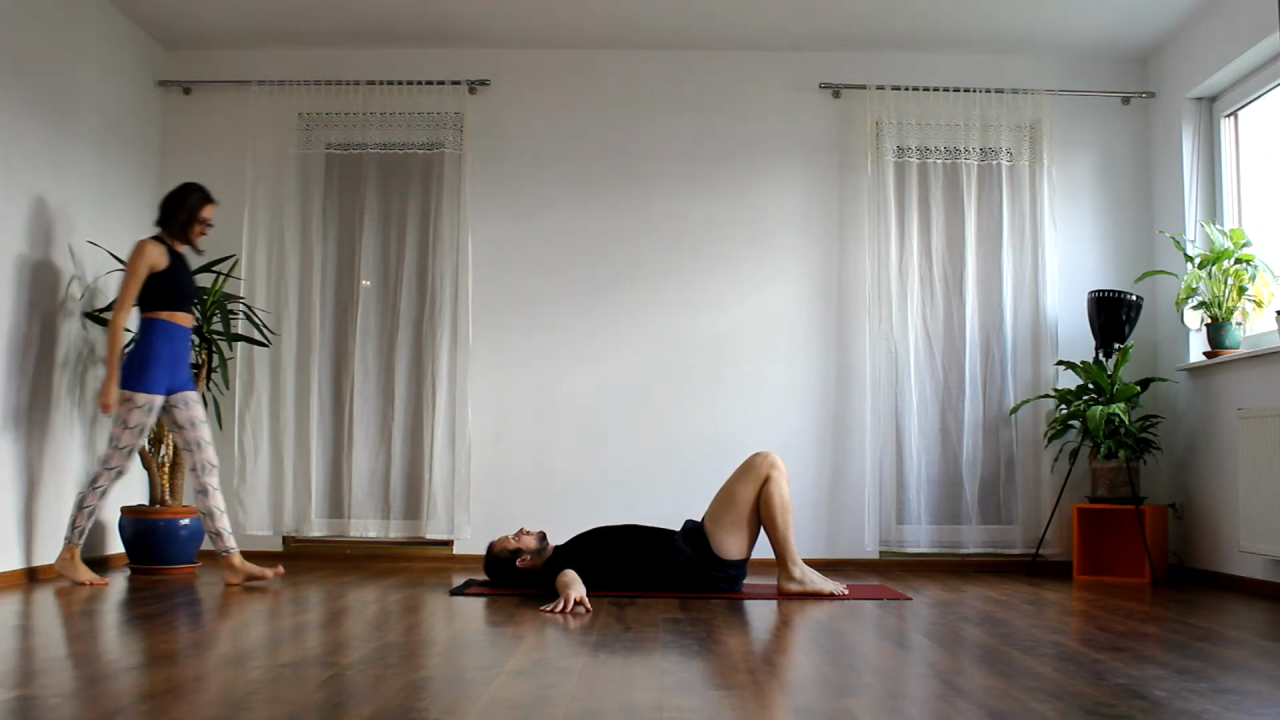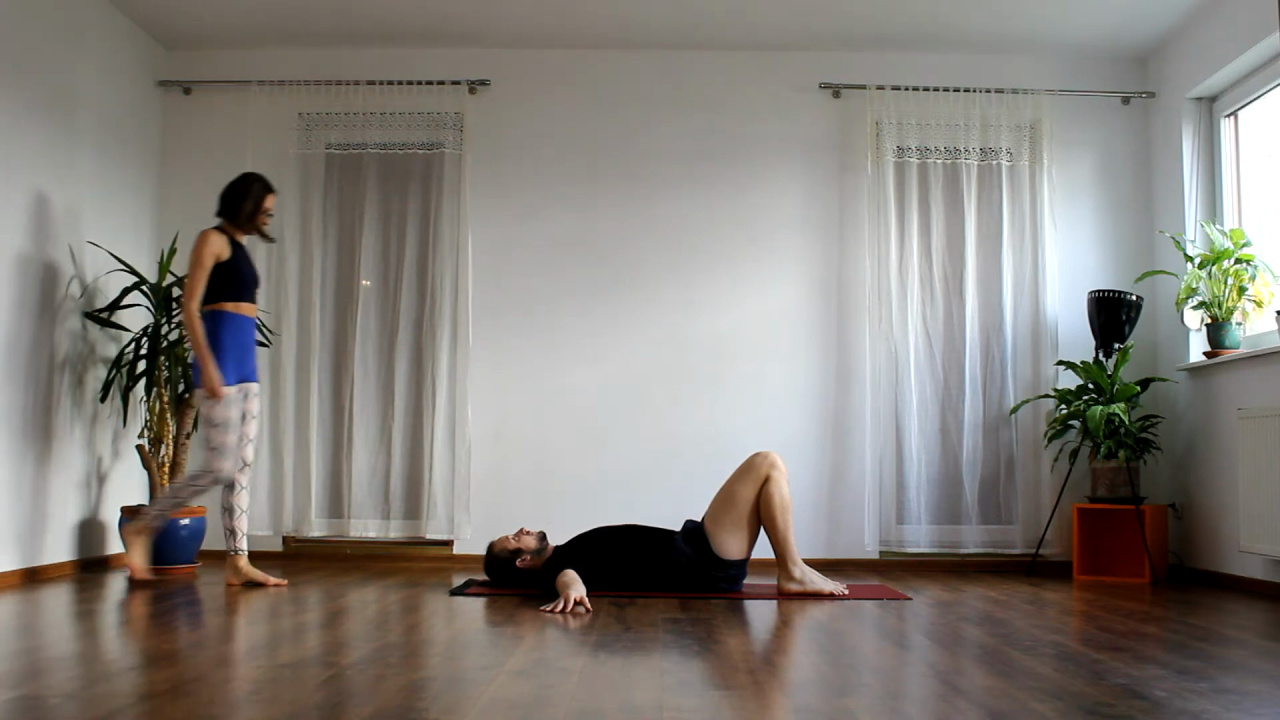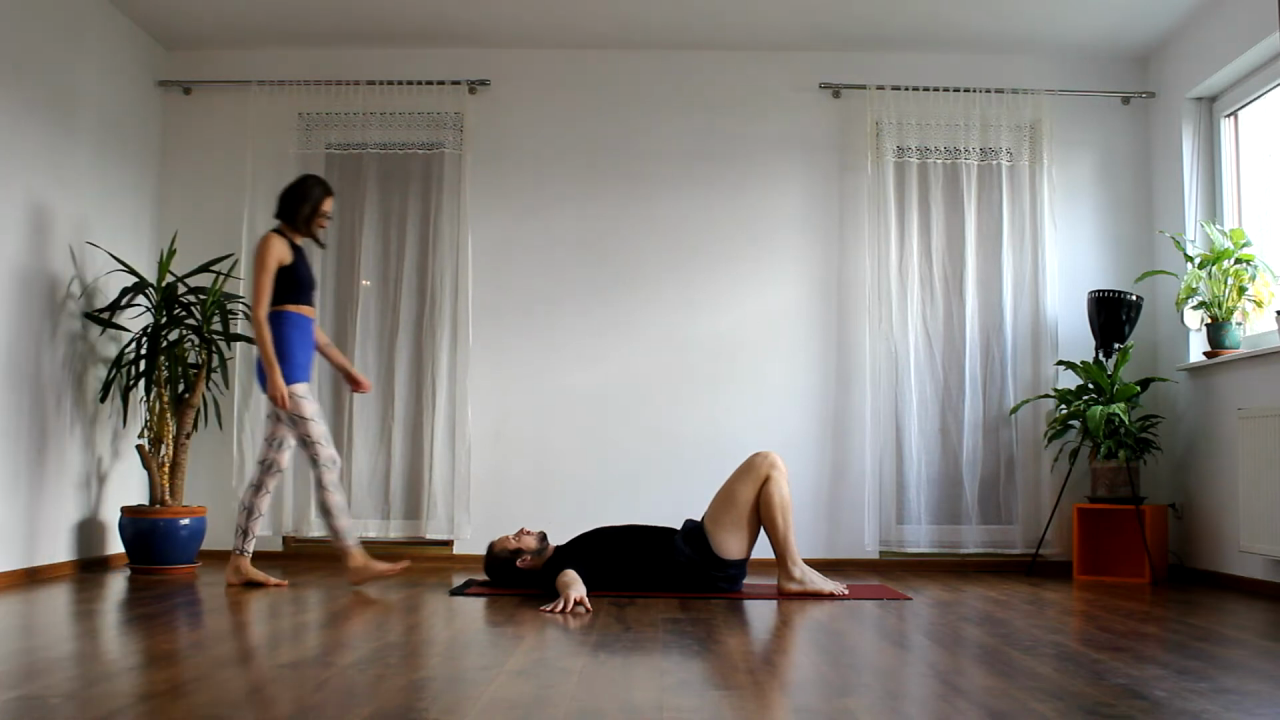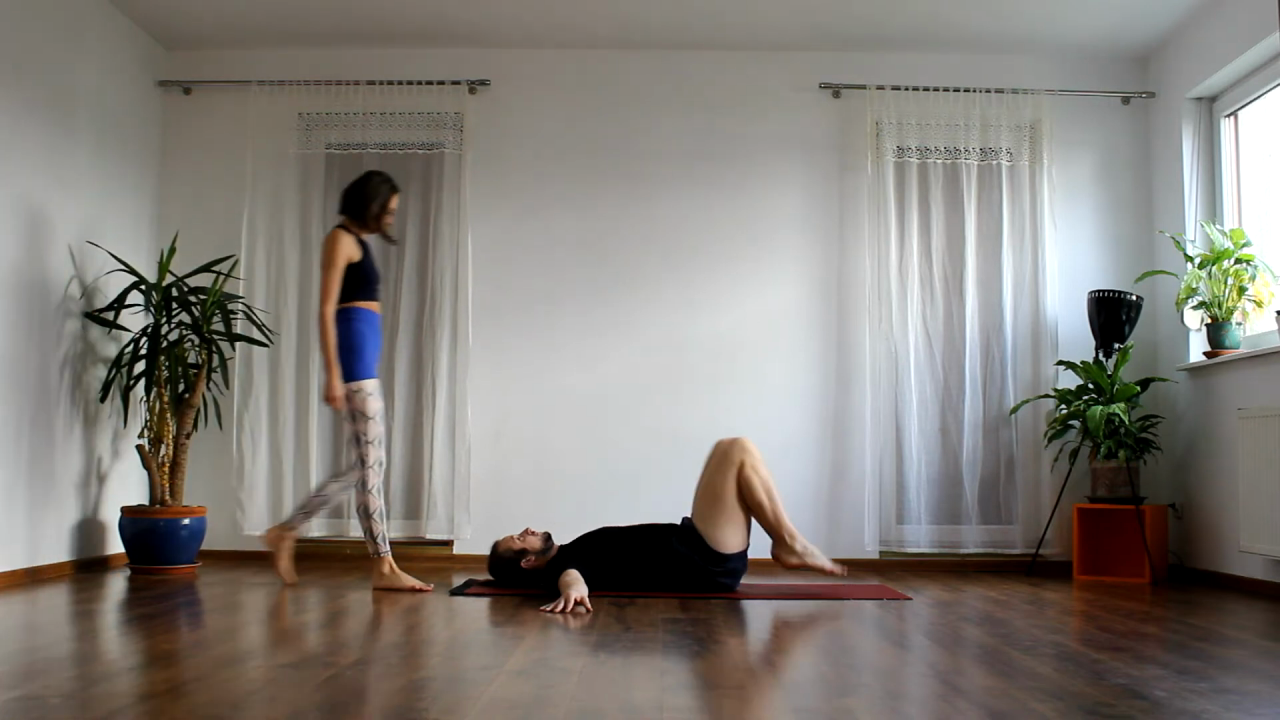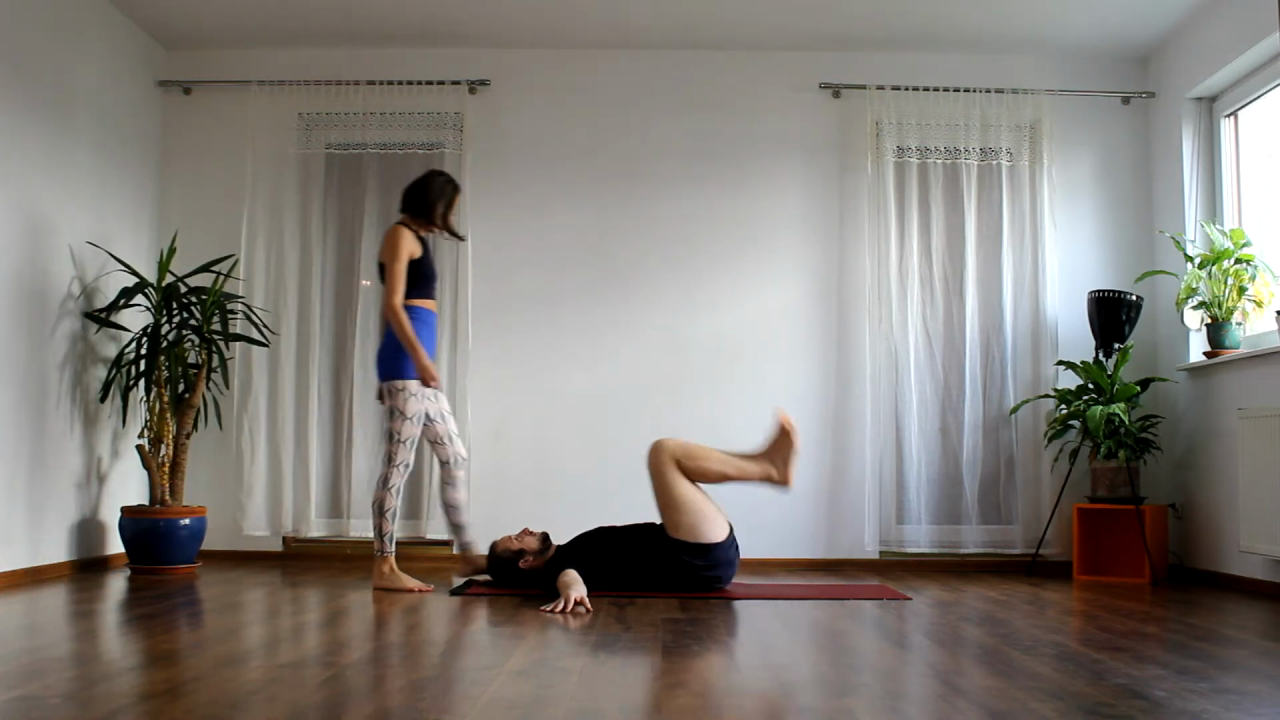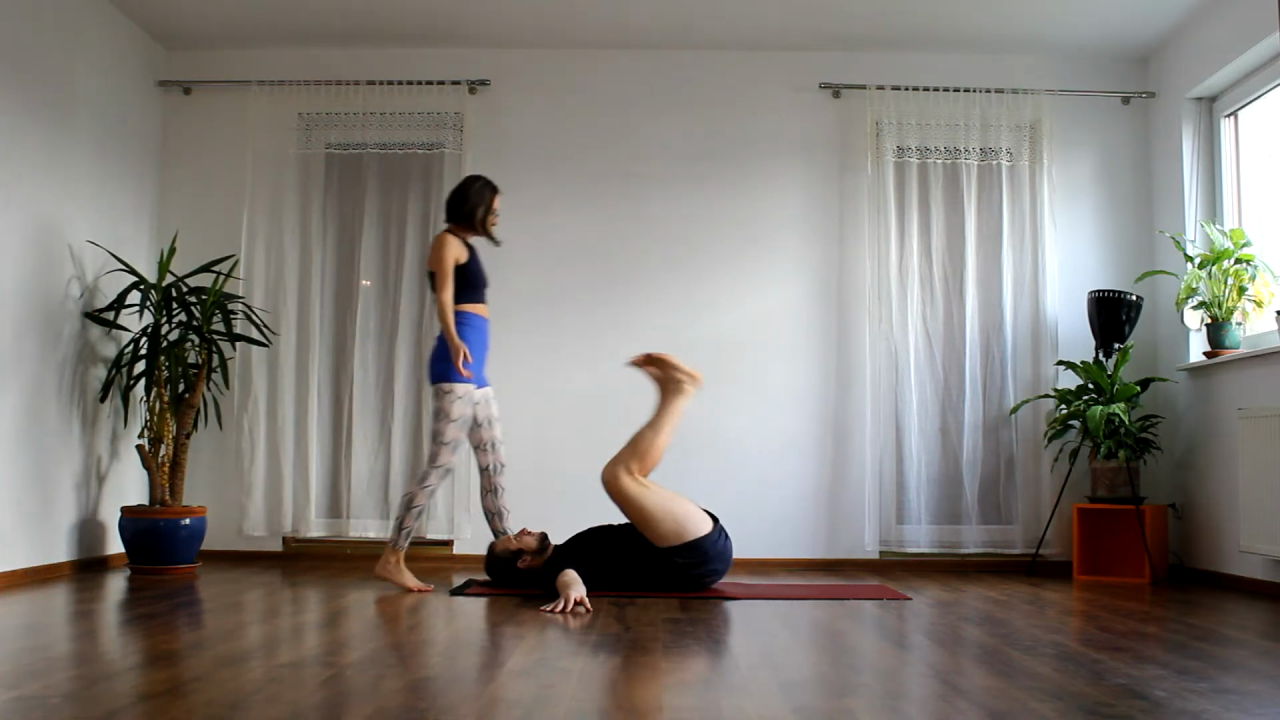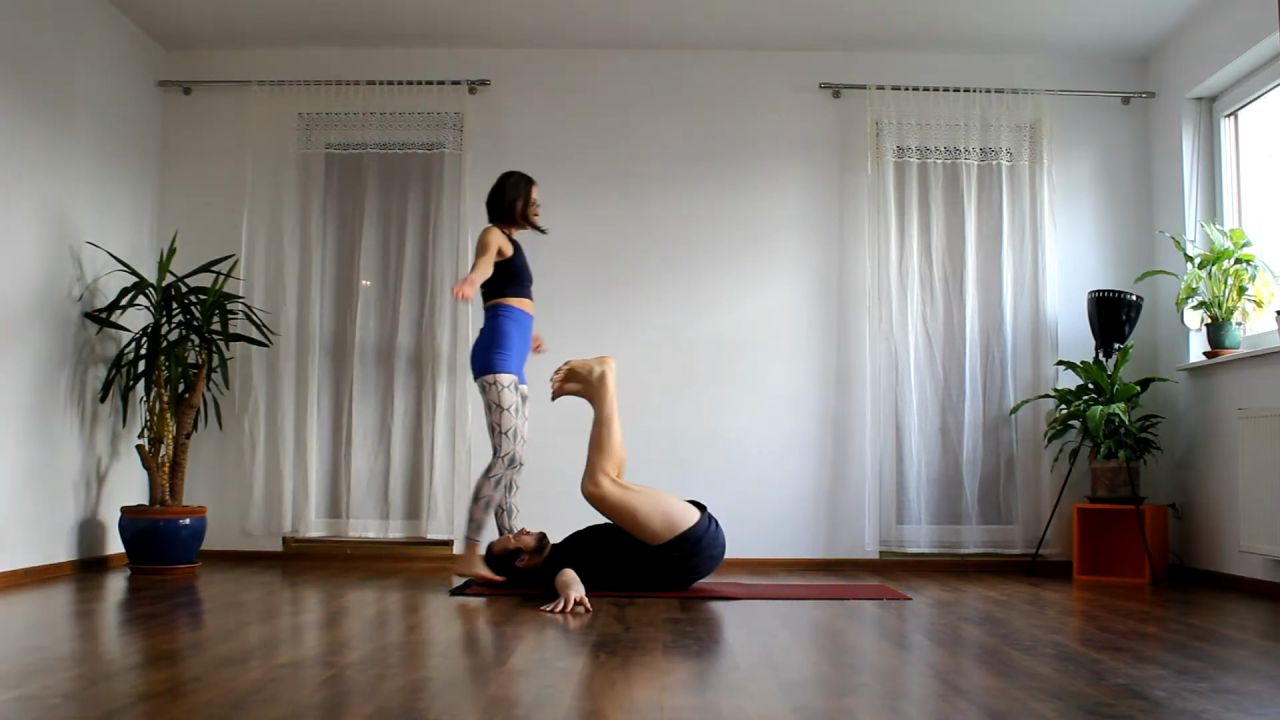
dt=0.3s
person 1, frame 1
left shoulder: (181, 261)
right shoulder: (150, 250)
right elbow: (119, 316)
right wrist: (111, 379)
left hip: (180, 373)
right hip: (150, 367)
left knee: (206, 466)
right knee: (114, 465)
left ankle: (231, 561)
right ankle: (69, 555)
person 1, frame 2
left shoulder: (240, 249)
right shoulder: (213, 242)
right elbow: (190, 309)
right wrist: (209, 369)
left hip: (245, 363)
right hip: (216, 364)
left knee: (241, 467)
right knee: (220, 469)
left ankle: (238, 562)
right ankle: (142, 529)
person 1, frame 3
left shoulder: (297, 250)
right shoulder: (273, 243)
right elbow: (258, 314)
left wrist: (346, 368)
right wrist: (274, 375)
left hip: (296, 368)
right hip: (284, 366)
left knee: (272, 467)
right knee: (325, 460)
left ankle: (239, 562)
right ankle: (354, 560)
person 1, frame 4
left shoulder: (358, 243)
right shoulder: (340, 240)
right elbow: (327, 311)
right wrist: (333, 375)
left hip: (361, 362)
right hip: (351, 360)
left knee: (364, 467)
right knee: (370, 465)
left ankle: (286, 533)
right ankle: (384, 568)
person 1, frame 5
left shoulder: (416, 239)
right shoulder: (400, 235)
right elbow: (392, 304)
right wrist: (421, 357)
left hip: (415, 360)
right hip: (407, 356)
left knee: (455, 457)
right knee: (399, 462)
left ankle: (468, 554)
right ankle: (384, 566)
person 1, frame 6
left shoulder: (466, 247)
right shoulder: (448, 243)
right elbow: (443, 299)
right wrist: (455, 341)
left hip: (473, 368)
right hip: (457, 363)
left knee: (494, 465)
right knee: (443, 464)
right ankle: (392, 558)
person 1, frame 7
left shoulder: (512, 243)
right shoulder: (493, 236)
right elbow: (483, 267)
left wrist: (530, 333)
right wrist: (470, 281)
left hip: (512, 359)
right hip: (498, 353)
left knee: (512, 460)
right knee: (508, 456)
right ankle: (470, 552)
person 2, frame 1
left shoulder: (560, 556)
right shoulder: (555, 567)
right elbow: (569, 577)
right wrist: (570, 589)
left hip: (694, 554)
right hip: (704, 566)
left knee: (764, 471)
right knee: (767, 464)
left ankle: (793, 570)
right ankle: (792, 573)
person 2, frame 2
left shoulder: (560, 556)
right shoulder: (555, 567)
right elbow: (569, 576)
right wrist: (571, 589)
left hip: (694, 555)
right hip: (705, 565)
left knee: (762, 470)
right knee: (767, 464)
left ankle: (792, 570)
right ankle: (793, 573)
person 2, frame 3
left shoulder: (561, 557)
right shoulder: (556, 567)
right elbow: (568, 577)
right wrist: (570, 589)
left hip: (694, 554)
right hip: (705, 566)
left knee: (763, 471)
right knee: (767, 465)
left ankle: (792, 570)
right ankle: (793, 573)
person 2, frame 4
left shoulder: (564, 556)
right shoulder: (559, 566)
right elbow: (571, 576)
right wrist: (571, 588)
left hip: (699, 558)
right hip: (707, 565)
right knee: (737, 449)
right ankle: (790, 546)
person 2, frame 5
left shoulder: (564, 555)
right shoulder: (559, 563)
right elbow: (568, 574)
right wrist: (571, 587)
left hip: (699, 562)
right hip: (700, 562)
right knee: (664, 451)
right ankle: (768, 466)
person 2, frame 6
left shoulder: (563, 555)
right shoulder: (555, 566)
right elbow: (568, 576)
right wrist: (570, 588)
left hip: (698, 553)
right knee: (619, 473)
left ankle: (674, 393)
right ankle: (678, 394)
person 2, frame 7
left shoulder: (559, 556)
right shoulder: (553, 567)
right elbow: (566, 576)
right wrist: (570, 589)
right knee: (598, 483)
right ankle: (603, 383)
